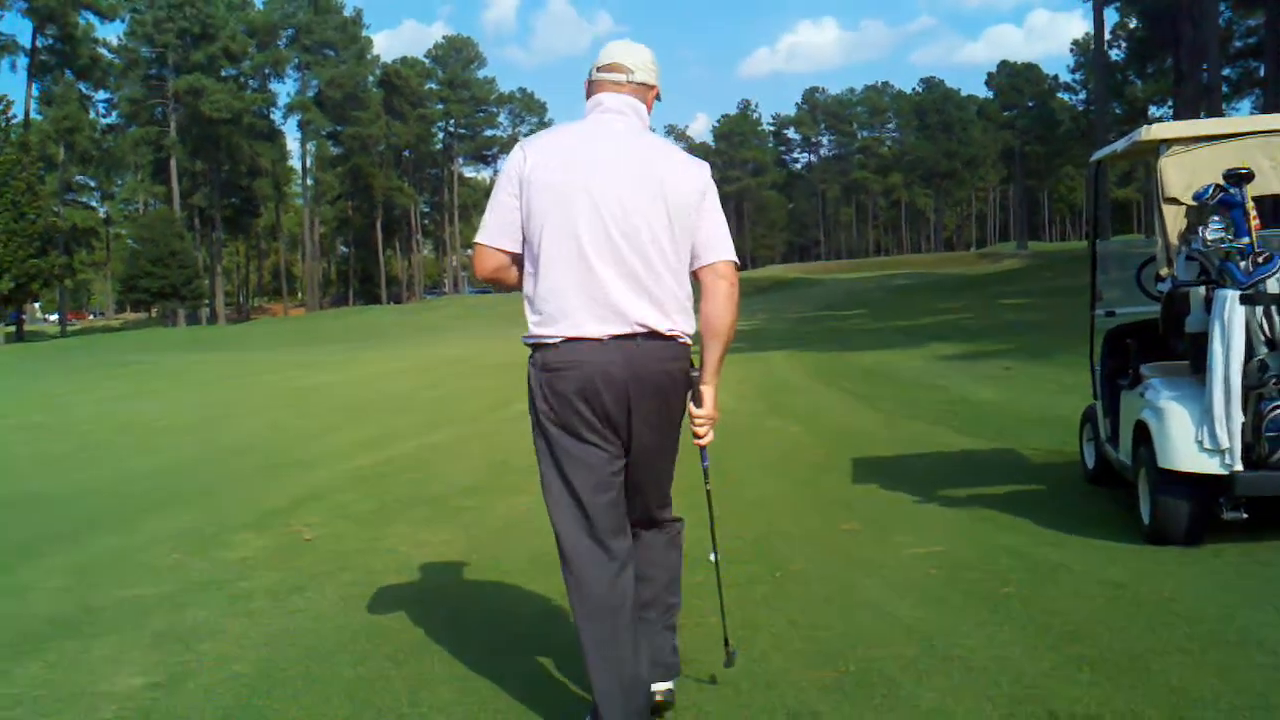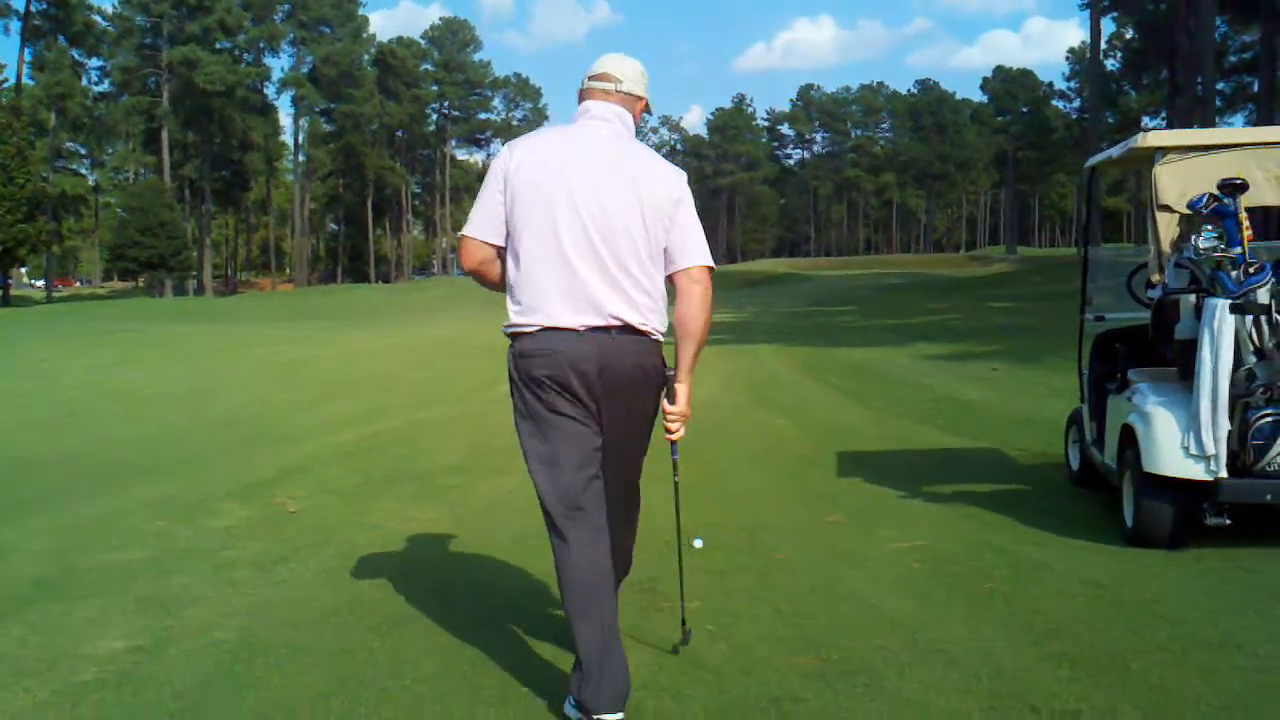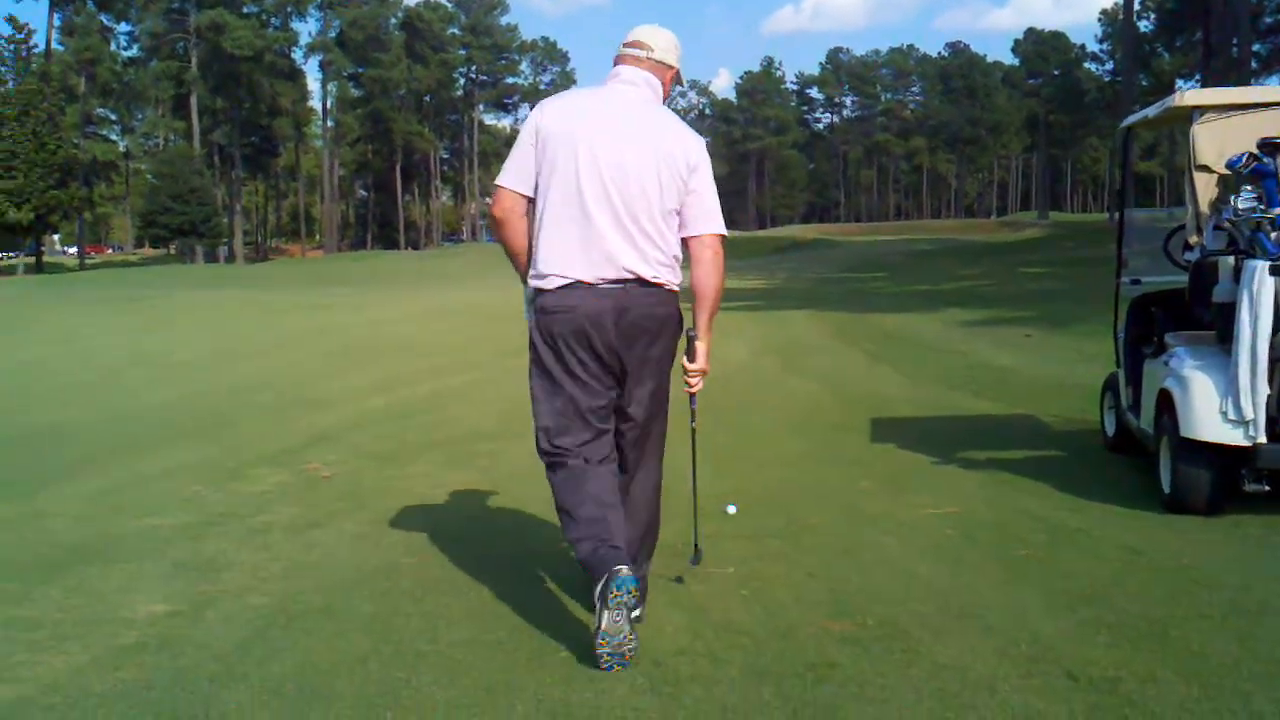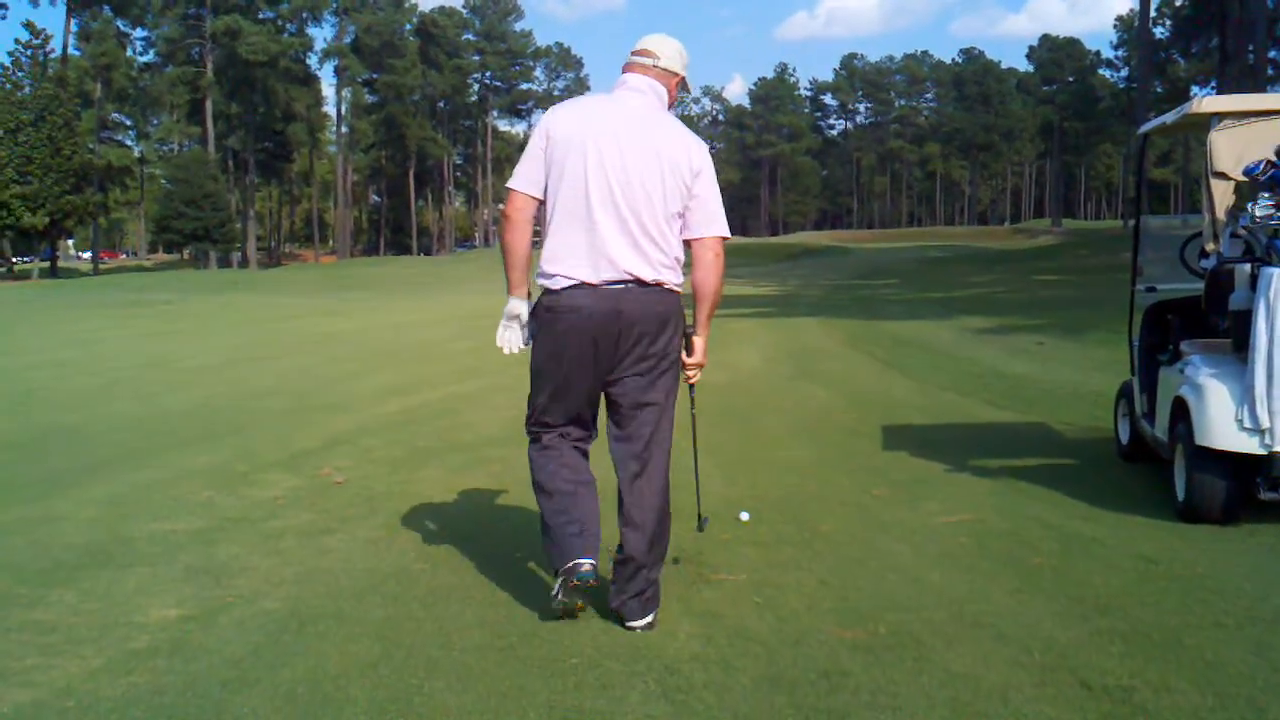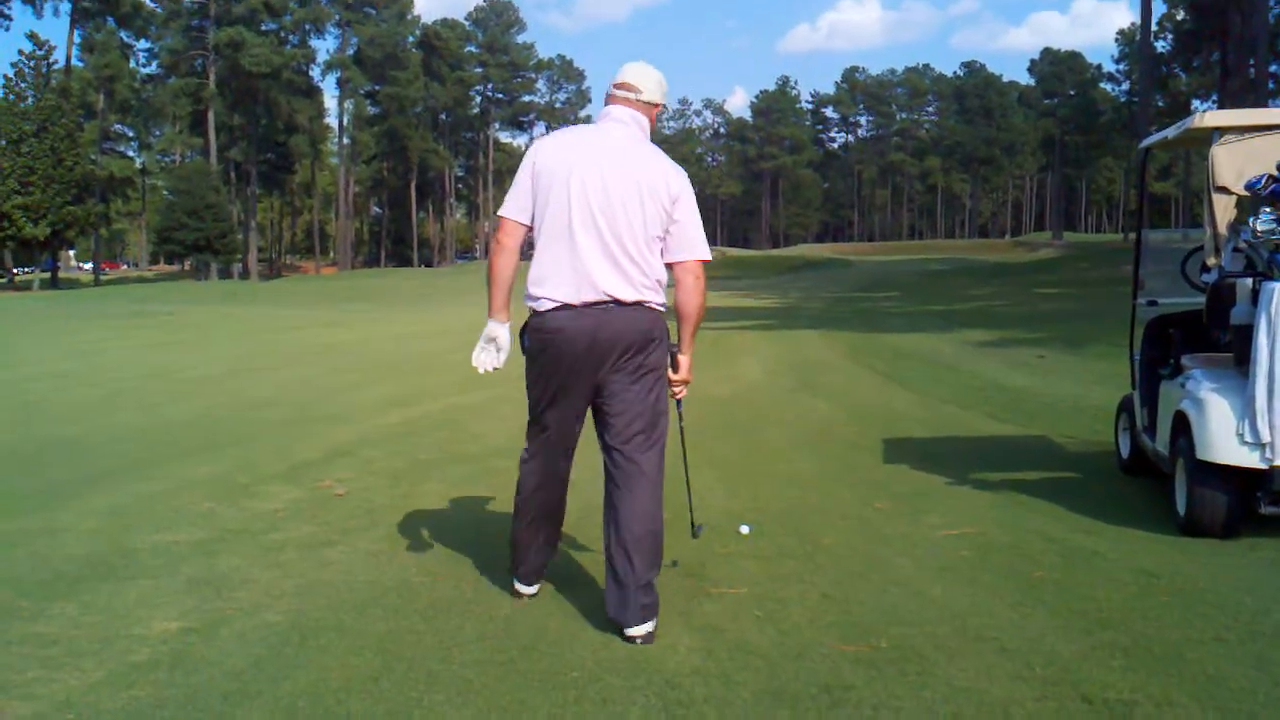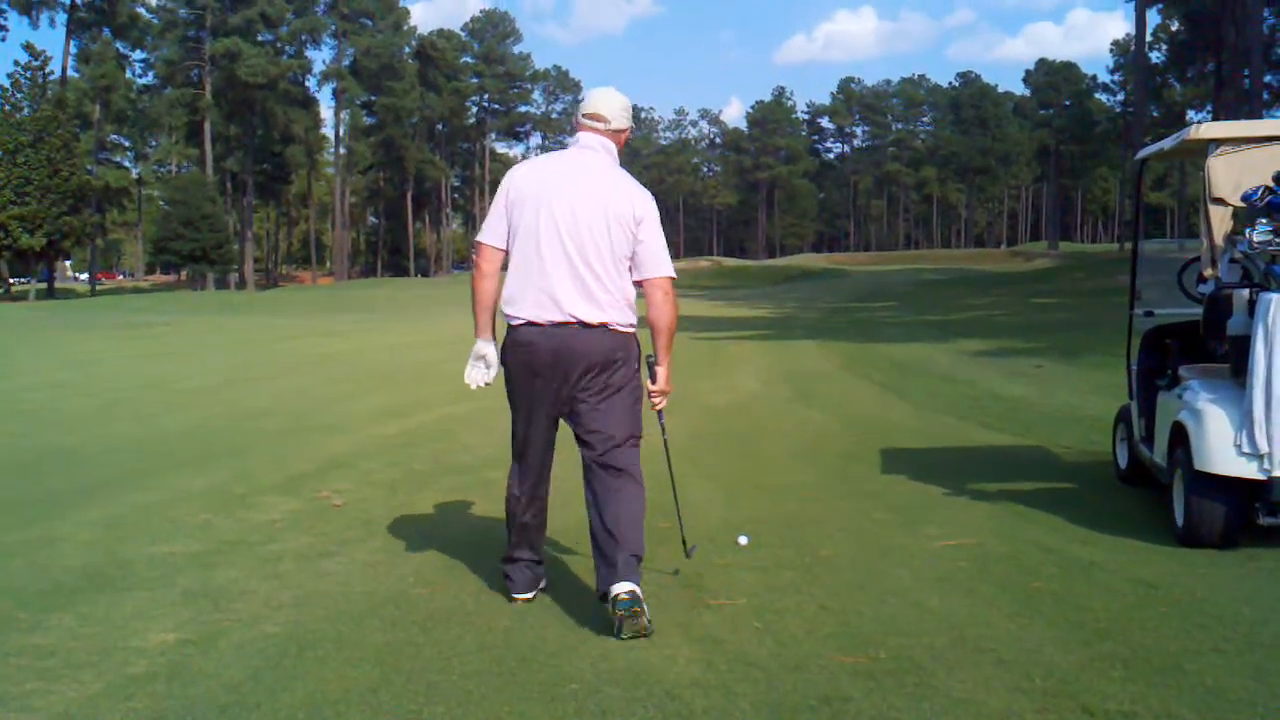
dt=0.2s
person 1, frame 1
left shoulder: (533, 154)
right shoulder: (685, 166)
left elbow: (489, 265)
right elbow: (720, 281)
right wrist: (710, 382)
left hip: (568, 364)
right hip: (660, 362)
left knee: (593, 538)
right knee: (651, 518)
person 1, frame 2
left shoulder: (520, 154)
right shoulder: (663, 173)
left elbow: (474, 257)
right elbow: (694, 283)
right wrist: (684, 379)
left hip: (546, 353)
right hip: (633, 355)
left knee: (575, 514)
right knee: (615, 502)
right ankle: (597, 645)
person 1, frame 3
left shoulder: (552, 112)
right shoulder: (684, 138)
left elbow: (505, 208)
right elbow: (707, 248)
left wrist: (537, 278)
right wrist: (702, 337)
left hip: (566, 305)
right hip: (651, 308)
left knee: (576, 453)
right knee: (638, 457)
left ankle: (613, 574)
right ankle: (629, 580)
person 1, frame 4
left shoulder: (563, 118)
right shoulder: (688, 145)
left elbow: (517, 212)
right elbow: (709, 252)
left wrist: (517, 297)
right wrist: (700, 334)
left hip: (569, 304)
right hip: (653, 309)
left knee: (557, 433)
right knee: (644, 454)
left ankle: (575, 558)
right ankle: (635, 597)
person 1, frame 5
left shoulder: (549, 148)
right shoulder: (668, 172)
left elbow: (506, 238)
right elbow: (690, 274)
left wrist: (497, 320)
right wrist: (685, 351)
left hip: (557, 324)
right hip: (637, 328)
left knee: (548, 453)
right knee: (636, 464)
left ankle: (530, 569)
right ankle: (635, 607)
person 1, frame 6
left shoulder: (522, 175)
right shoulder: (634, 193)
left elbow: (486, 262)
right elbow: (659, 290)
left wrist: (484, 338)
right wrist: (663, 364)
left hip: (530, 340)
right hip: (605, 345)
left knee: (530, 461)
right knee: (616, 466)
left ankle: (523, 572)
right ankle: (623, 580)
